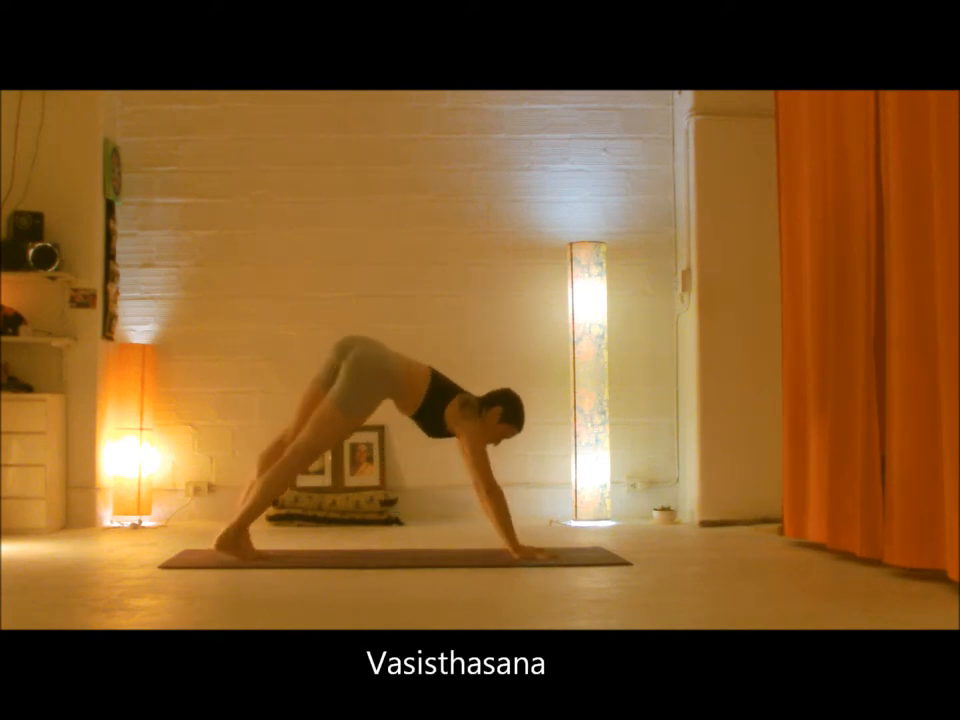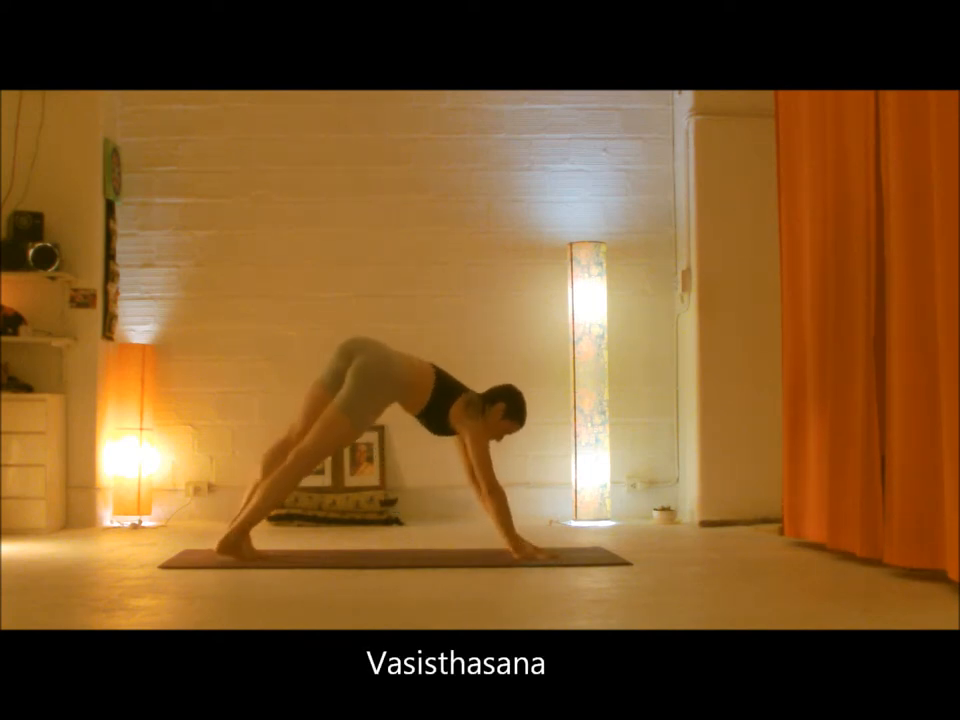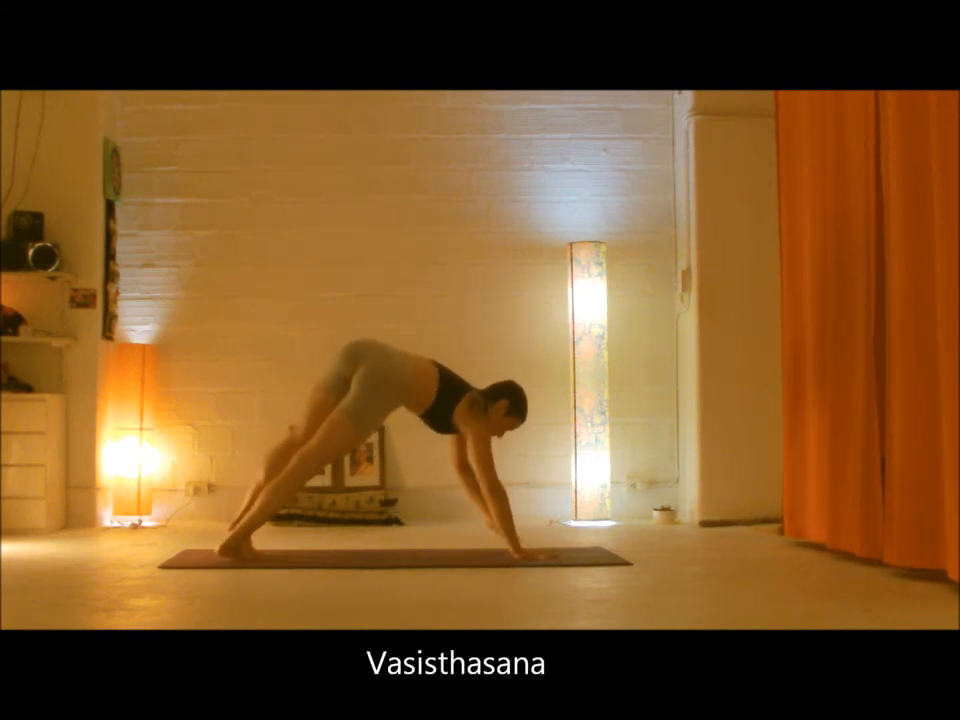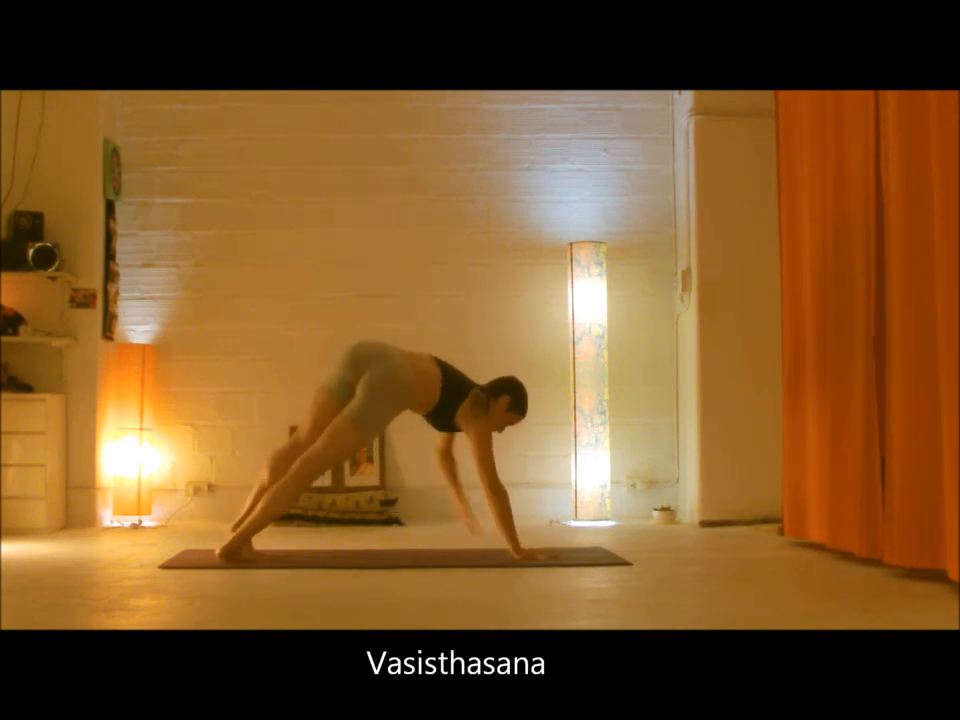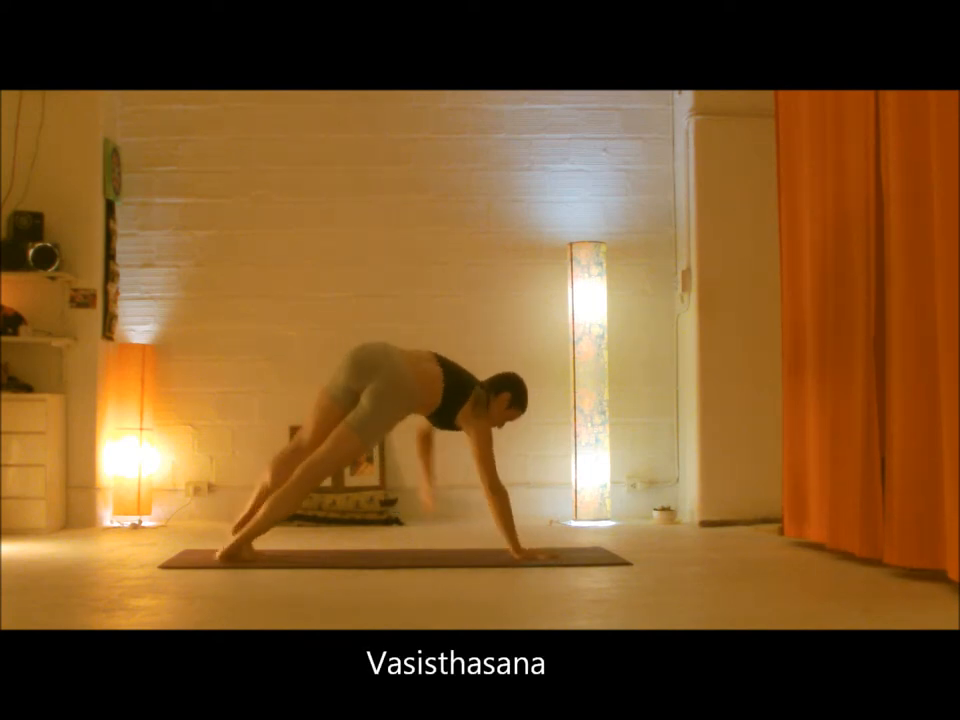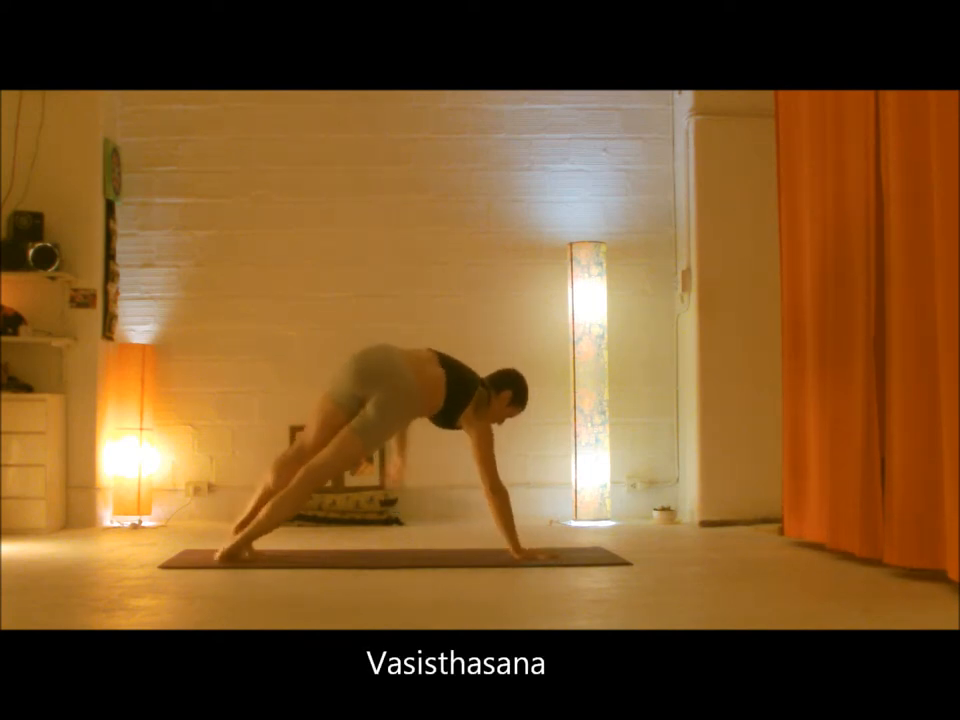
dt=0.1s
person 1, frame 1
left shoulder: (462, 410)
right shoulder: (471, 420)
left elbow: (480, 484)
right elbow: (489, 488)
left wrist: (506, 536)
right wrist: (515, 547)
left hip: (354, 350)
right hip: (370, 370)
left knee: (291, 439)
right knee: (299, 454)
left ankle: (238, 527)
right ankle: (231, 534)
person 1, frame 2
left shoulder: (464, 408)
right shoulder: (473, 419)
left elbow: (474, 477)
right elbow: (491, 488)
left wrist: (509, 533)
right wrist: (515, 546)
left hip: (356, 352)
right hip: (374, 376)
left knee: (294, 440)
right knee: (303, 458)
left ankle: (239, 526)
right ankle: (233, 537)
person 1, frame 3
left shoulder: (458, 398)
right shoulder: (476, 417)
left elbow: (462, 467)
right elbow: (492, 487)
left wrist: (492, 518)
right wrist: (516, 547)
left hip: (360, 351)
right hip: (381, 379)
left knee: (297, 442)
right knee: (307, 462)
left ankle: (239, 524)
right ankle: (235, 539)
person 1, frame 4
left shoulder: (458, 395)
right shoulder: (478, 416)
left elbow: (444, 453)
right elbow: (493, 487)
left wrist: (461, 502)
right wrist: (516, 547)
left hip: (363, 355)
right hip: (384, 385)
left knee: (300, 445)
right knee: (309, 466)
left ankle: (241, 525)
right ankle: (236, 541)
person 1, frame 5
left shoulder: (458, 383)
right shoulder: (478, 415)
left elbow: (424, 430)
right elbow: (493, 487)
left wrist: (427, 478)
right wrist: (517, 548)
left hip: (366, 356)
right hip: (390, 389)
left knee: (303, 447)
right knee: (311, 471)
left ankle: (242, 525)
right ankle: (237, 543)
person 1, frame 6
left shoulder: (457, 382)
right shoulder: (479, 415)
right elbow: (493, 487)
left wrist: (399, 450)
right wrist: (517, 548)
left hip: (369, 361)
right hip: (391, 397)
left knee: (304, 450)
right knee: (312, 474)
left ankle: (243, 525)
right ankle: (237, 544)
